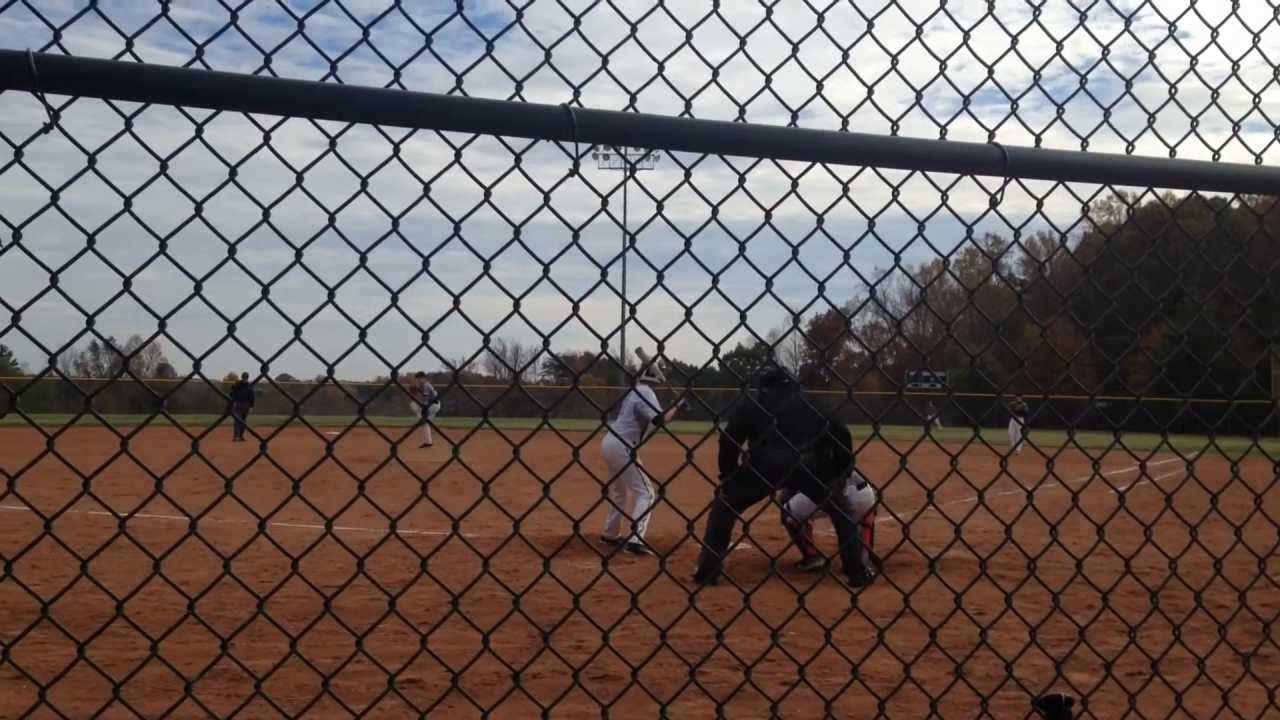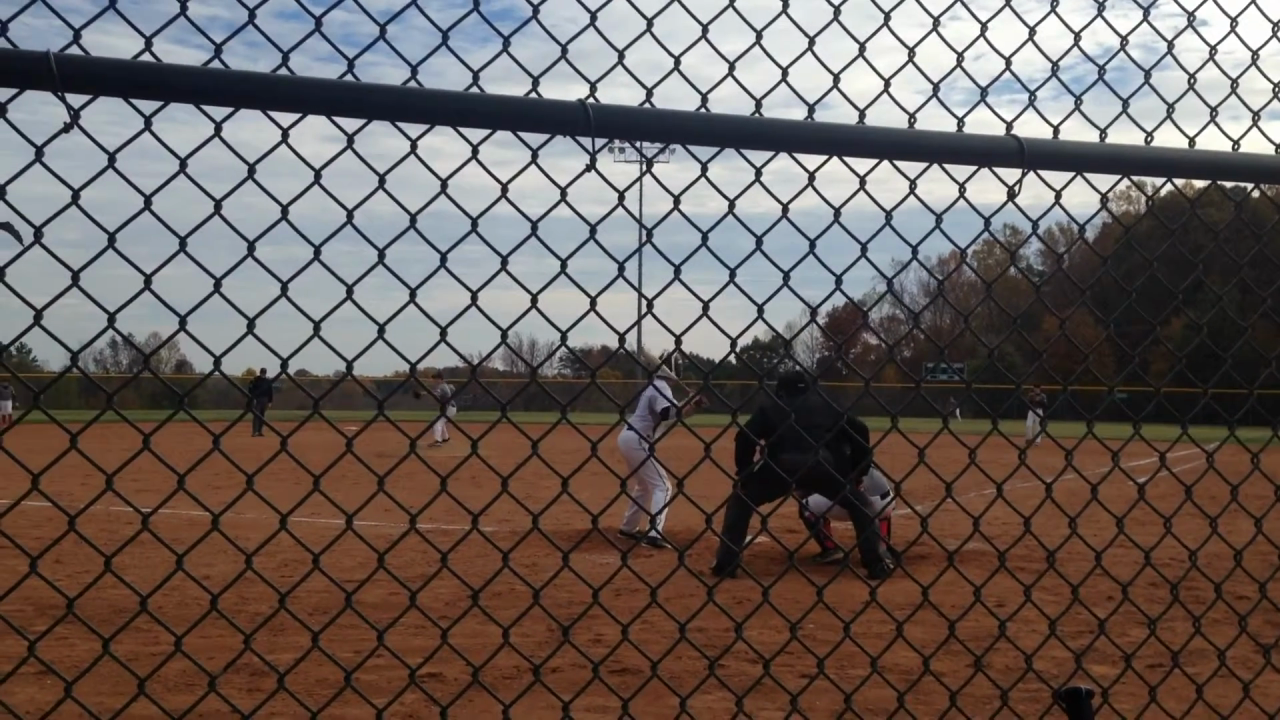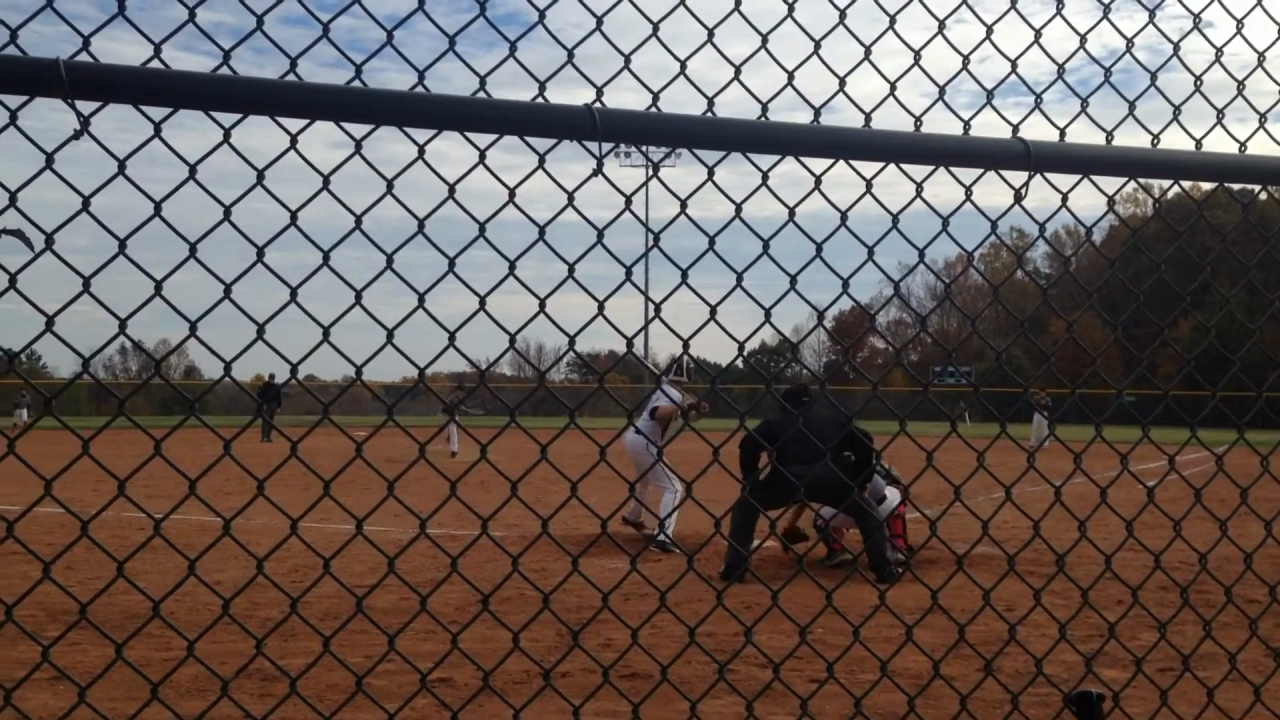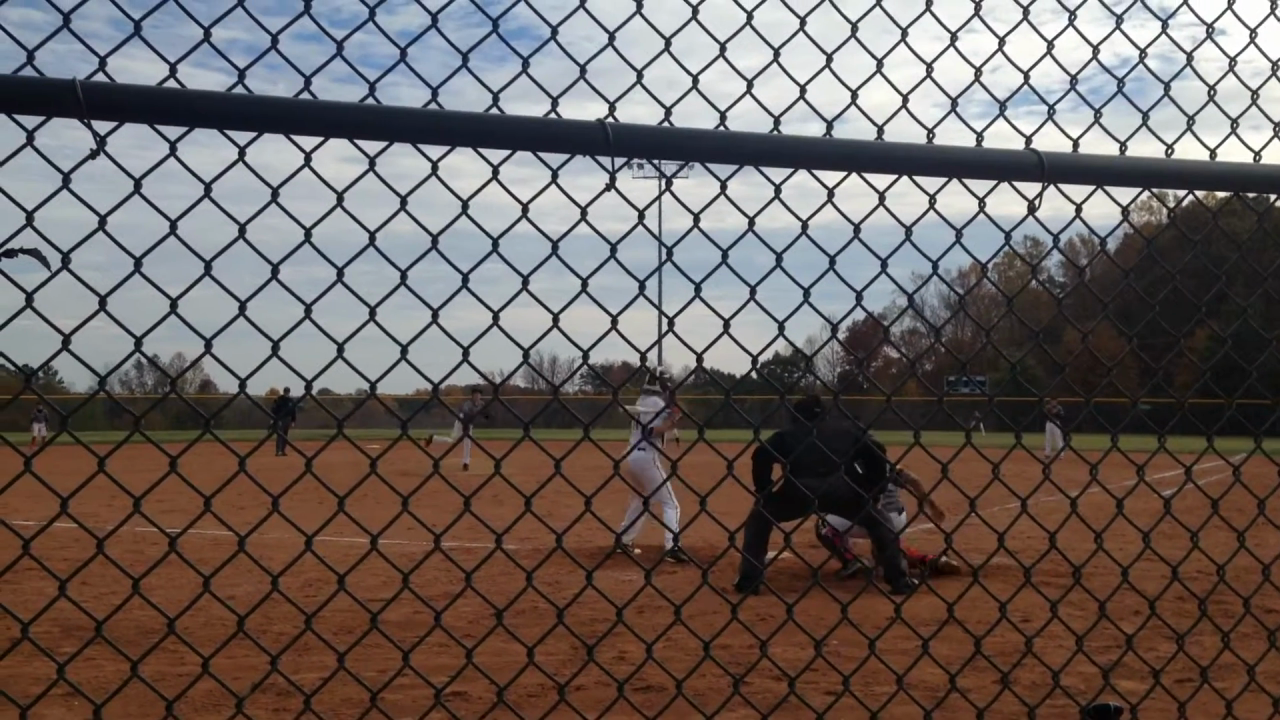
dt=0.4s
person 1, frame 1
left shoulder: (753, 405)
right shoulder: (811, 404)
left elbow: (729, 438)
right elbow: (840, 435)
left wrist: (727, 478)
right wrist: (841, 476)
left hip: (766, 464)
right hip: (809, 464)
left knee: (725, 505)
right knee: (842, 510)
left ankle: (707, 569)
right ankle: (860, 572)
person 1, frame 2
left shoulder: (771, 409)
right shoulder: (827, 406)
left elbow: (745, 437)
right elbow: (860, 432)
left wrist: (744, 475)
right wrist: (857, 474)
left hip: (783, 466)
right hip: (825, 466)
left knee: (741, 500)
right knee: (859, 506)
left ankle: (726, 563)
right ankle: (878, 564)
person 1, frame 3
left shoulder: (775, 422)
right shoulder: (833, 418)
left elbow: (749, 443)
right elbow: (864, 442)
left wrist: (750, 480)
right wrist: (860, 482)
left hip: (787, 478)
right hip: (829, 478)
left knee: (746, 505)
right knee: (864, 511)
left ankle: (734, 567)
right ankle: (884, 568)
person 1, frame 4
left shoulder: (788, 435)
right shoulder: (844, 431)
left elbow: (762, 457)
right elbow: (877, 454)
left wrist: (765, 493)
right wrist: (874, 494)
left hip: (800, 491)
right hip: (841, 489)
left knee: (760, 517)
right knee: (877, 522)
left ankle: (750, 580)
right ankle: (900, 580)
person 2, frame 1
left shoulder: (635, 390)
right shoulder: (646, 392)
left elbow: (655, 420)
right elbow: (659, 421)
left wrist: (676, 409)
right wrist: (676, 407)
left hip: (611, 443)
right hip: (622, 447)
left knee: (620, 491)
right knee: (645, 493)
left ankle: (610, 534)
right ankle: (635, 540)
person 2, frame 2
left shoulder: (655, 386)
right shoulder: (661, 387)
left elbow: (676, 415)
right elbow: (668, 414)
left wrist: (695, 406)
right wrist: (687, 402)
left hip: (629, 438)
right hip: (637, 441)
left knee: (644, 486)
right knee: (661, 486)
left ankle: (628, 528)
right ankle: (654, 534)
person 2, frame 3
left shoulder: (667, 389)
right shoulder: (671, 392)
left elbow: (681, 418)
right elbow: (655, 413)
left wrist: (697, 411)
right wrist: (683, 406)
left hip: (636, 438)
right hip: (643, 443)
left knee: (647, 480)
right knee: (672, 488)
left ankle: (633, 516)
right ankle: (662, 538)
person 2, frame 4
left shoulder: (642, 402)
right shoulder: (658, 403)
right elbow: (652, 431)
left wrist: (673, 417)
right wrist: (673, 418)
left hip: (630, 457)
right hip: (645, 459)
left knee: (642, 498)
right knee: (669, 503)
left ankle: (623, 541)
right ankle: (672, 548)
